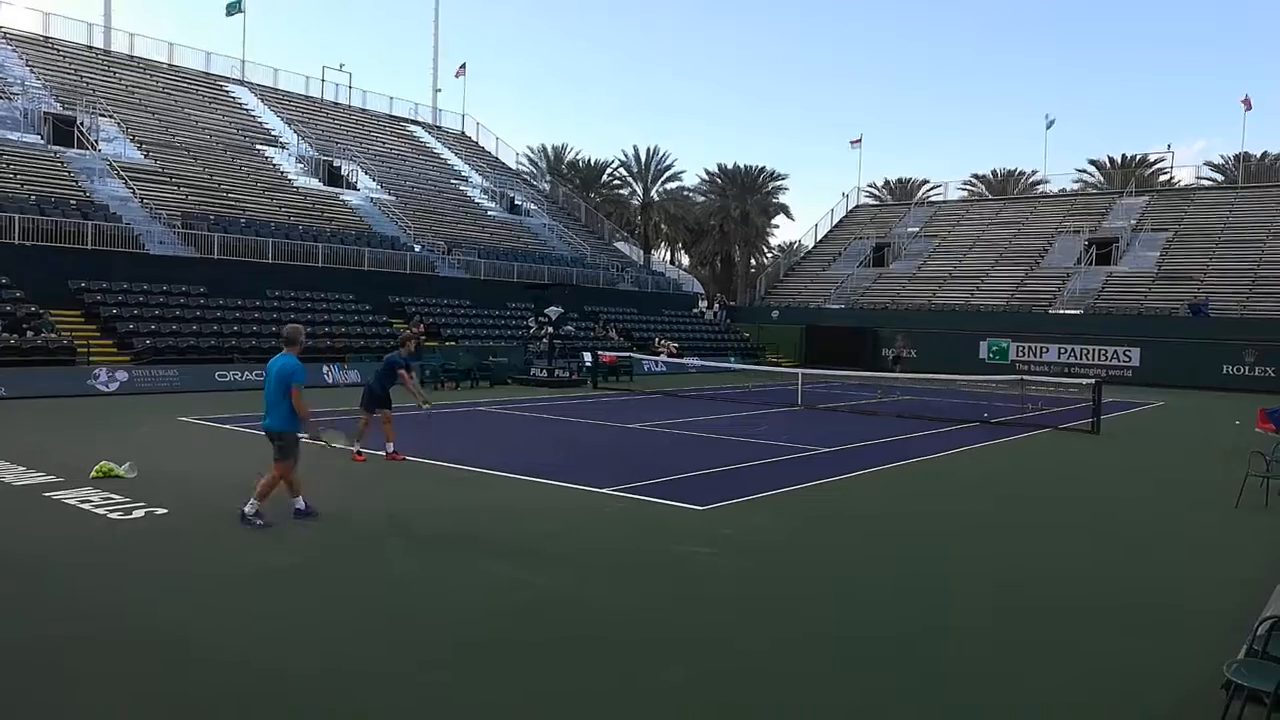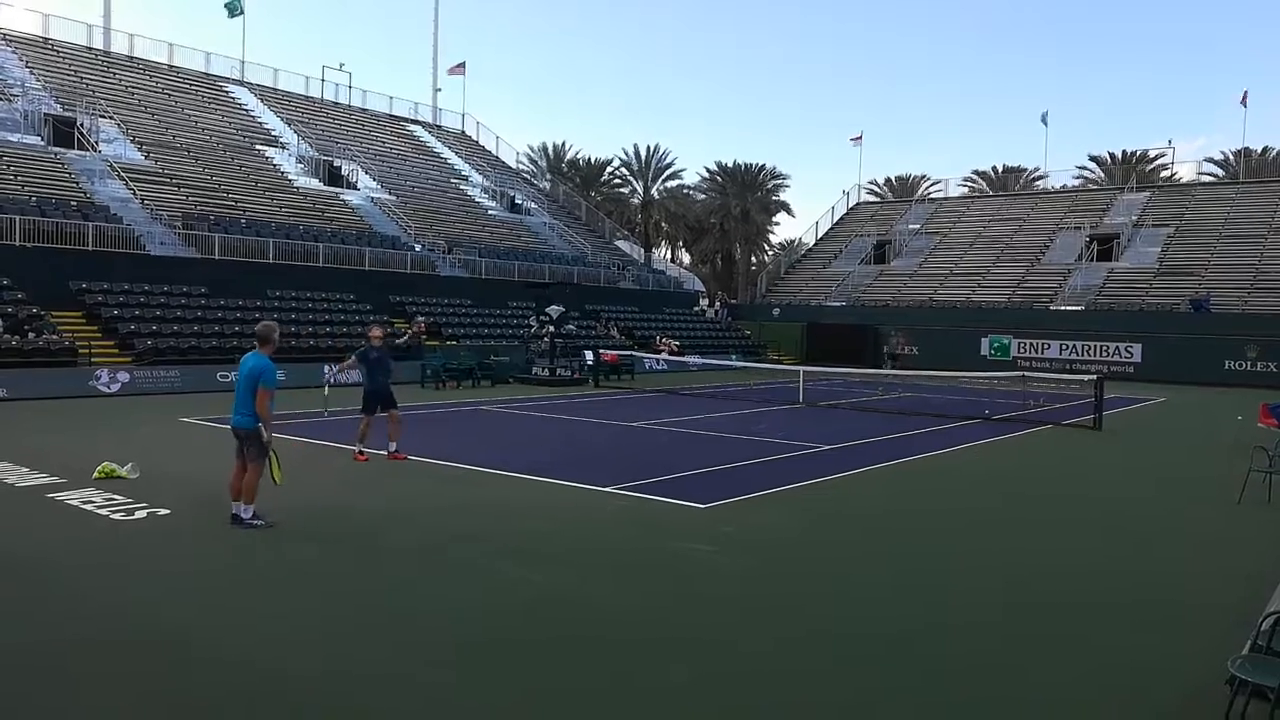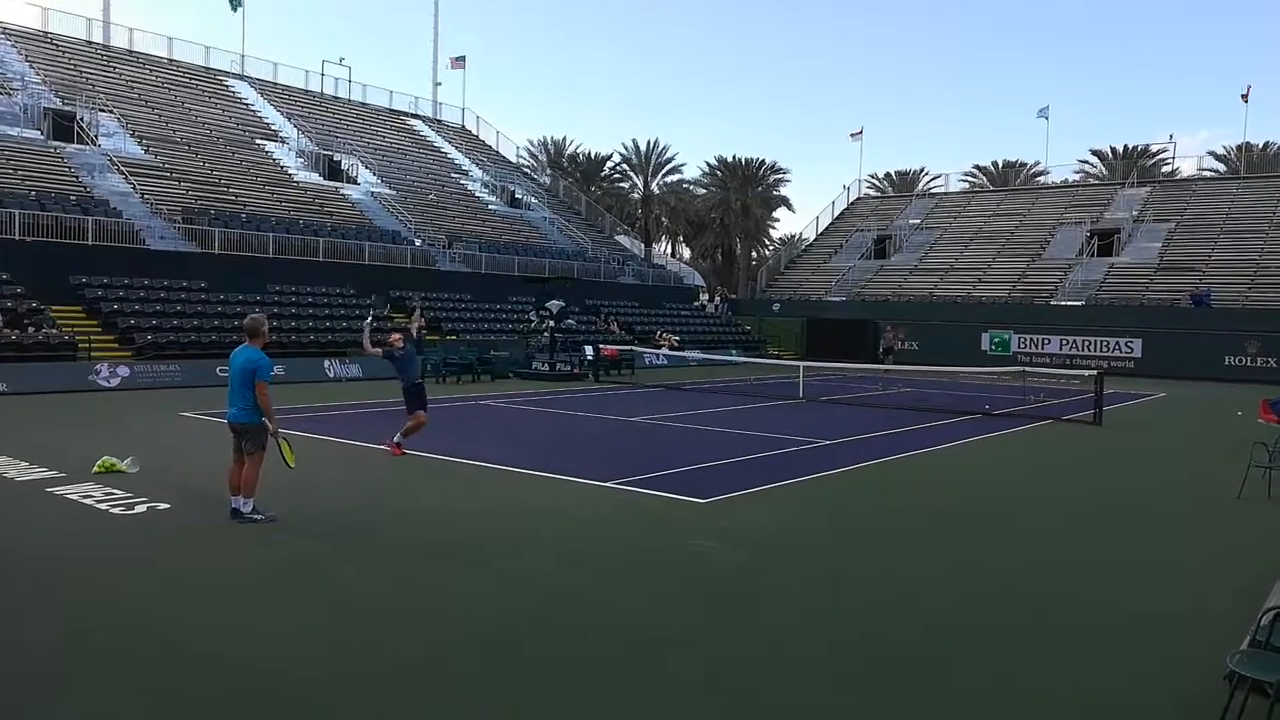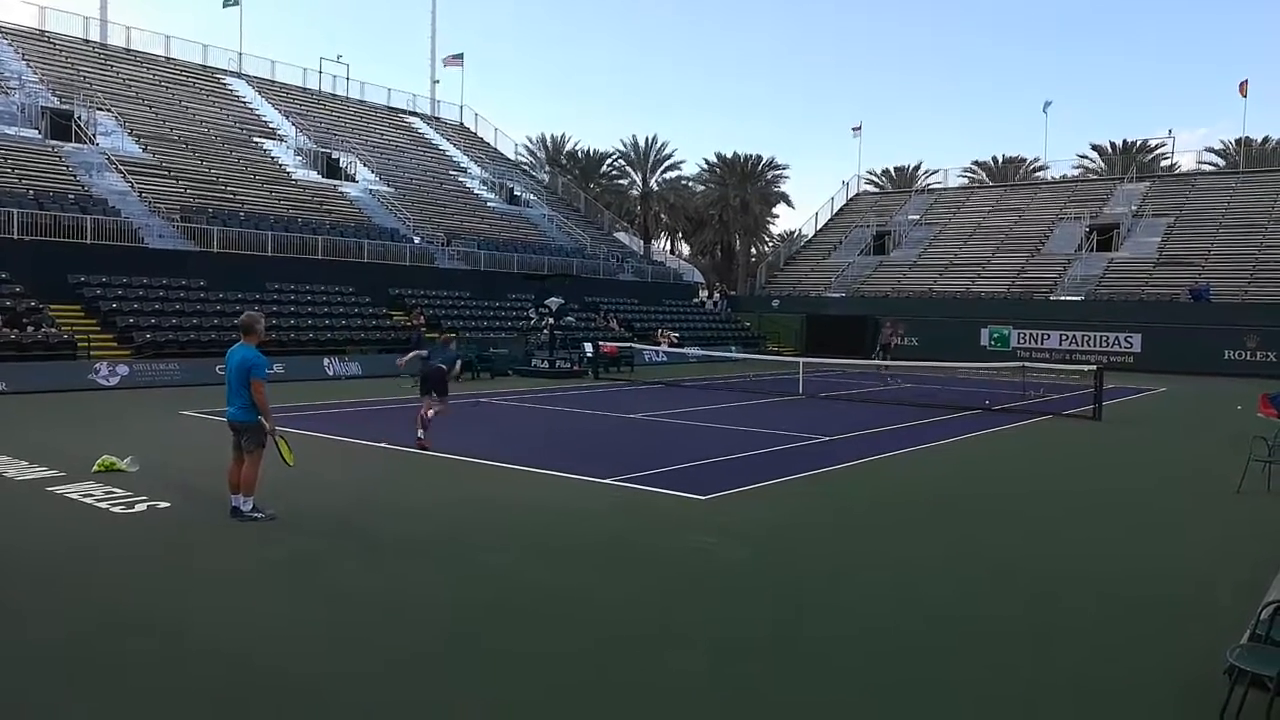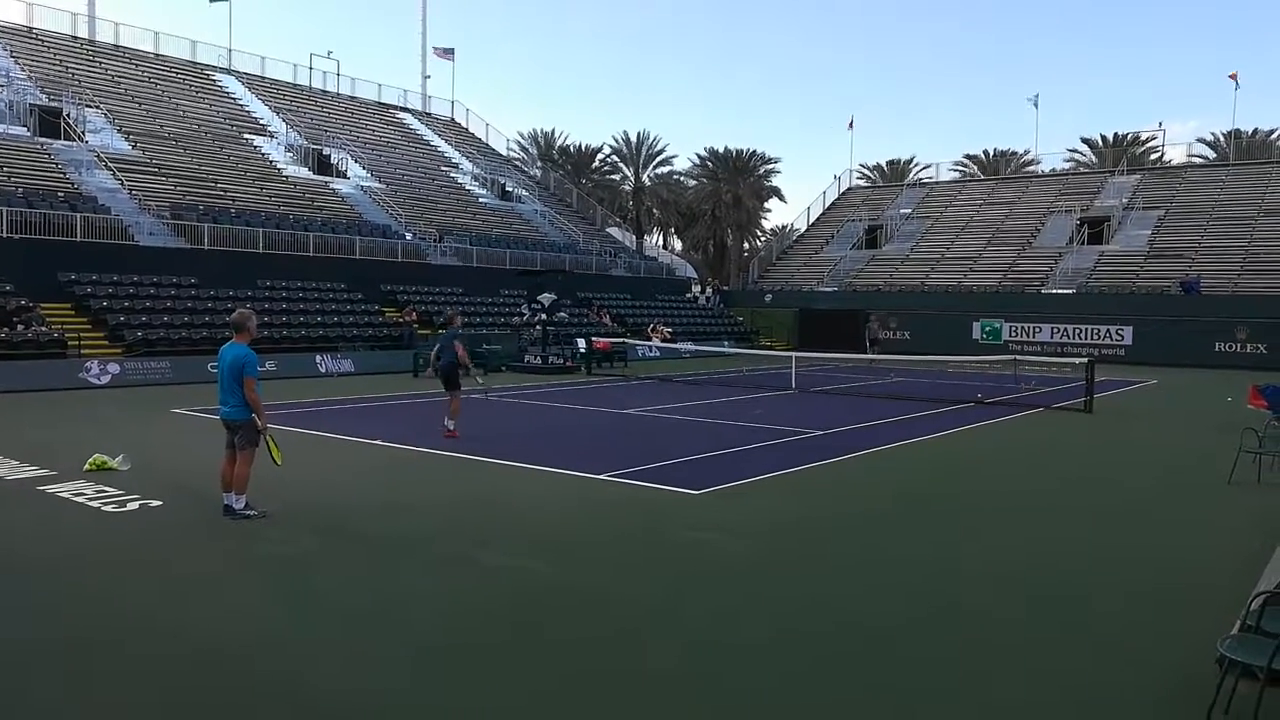
dt=0.7s
person 1, frame 1
left shoulder: (273, 362)
right shoulder: (296, 366)
right elbow: (297, 402)
right wrist: (308, 425)
left hip: (272, 424)
right hip: (286, 427)
left knee: (286, 468)
right knee: (280, 471)
left ankle: (300, 506)
right ankle: (250, 510)
person 1, frame 2
left shoulder: (246, 358)
right shoulder: (267, 366)
right elbow: (262, 403)
right wrist: (267, 430)
left hip: (239, 422)
right hip: (253, 426)
left knee: (240, 468)
right knee: (254, 471)
left ankle: (237, 512)
right ankle: (247, 516)
person 1, frame 3
left shoulder: (236, 353)
right shoulder: (261, 360)
right elbow: (262, 395)
right wrist: (272, 421)
left hip: (235, 416)
right hip: (252, 420)
left knee: (237, 462)
right knee: (252, 465)
left ankle: (236, 506)
right ankle: (247, 510)
person 1, frame 4
left shoulder: (232, 352)
right shoulder: (256, 358)
right elbow: (258, 394)
right wrist: (269, 419)
left hip: (234, 415)
right hip: (251, 418)
left knee: (237, 460)
right knee: (251, 463)
left ankle: (236, 505)
right ankle: (247, 508)
person 1, frame 5
left shoulder: (224, 350)
right shoulder: (248, 356)
right elbow: (250, 393)
right wrist: (261, 417)
left hip: (228, 413)
right hip: (243, 416)
left knee: (230, 459)
right knee: (244, 462)
left ankle: (228, 503)
right ankle: (239, 506)
